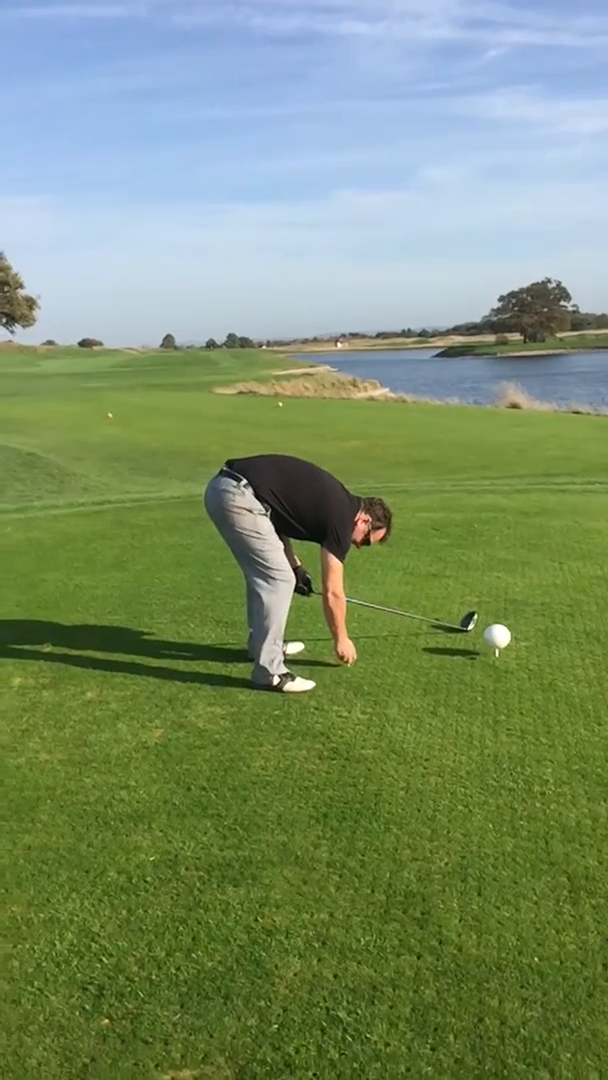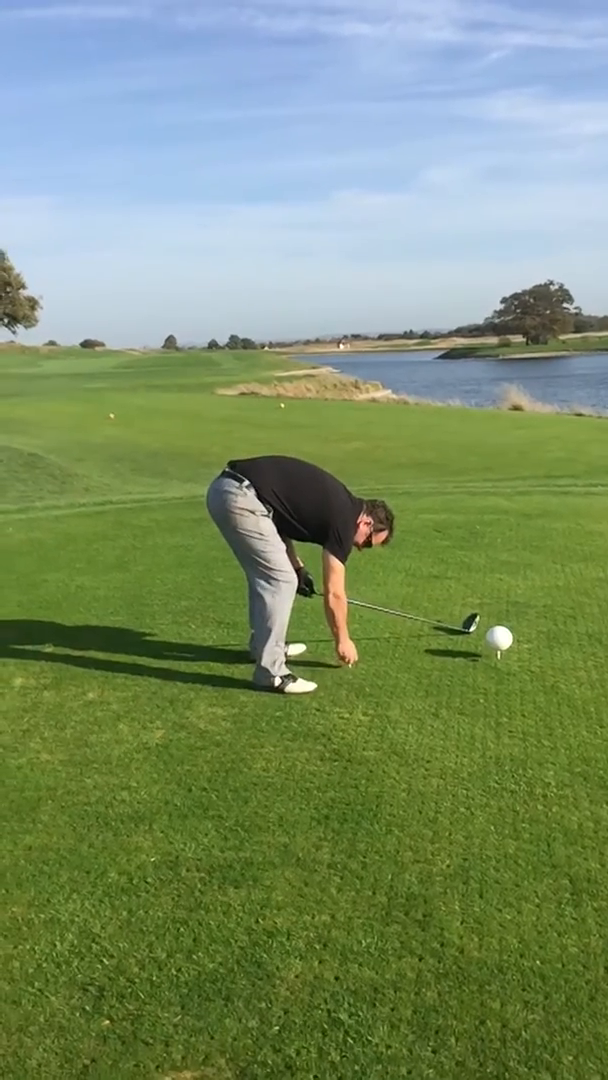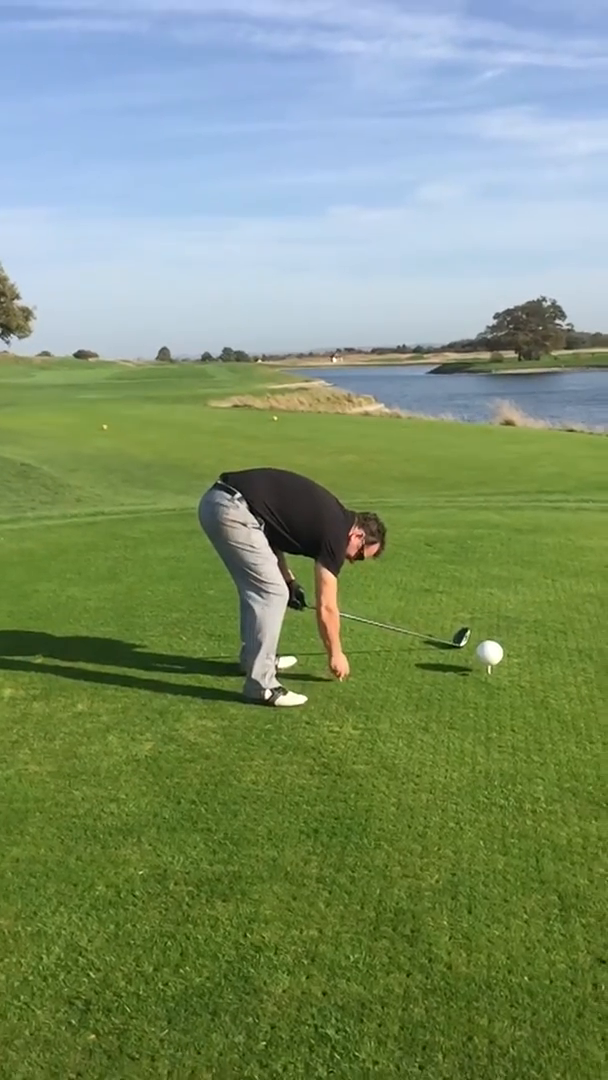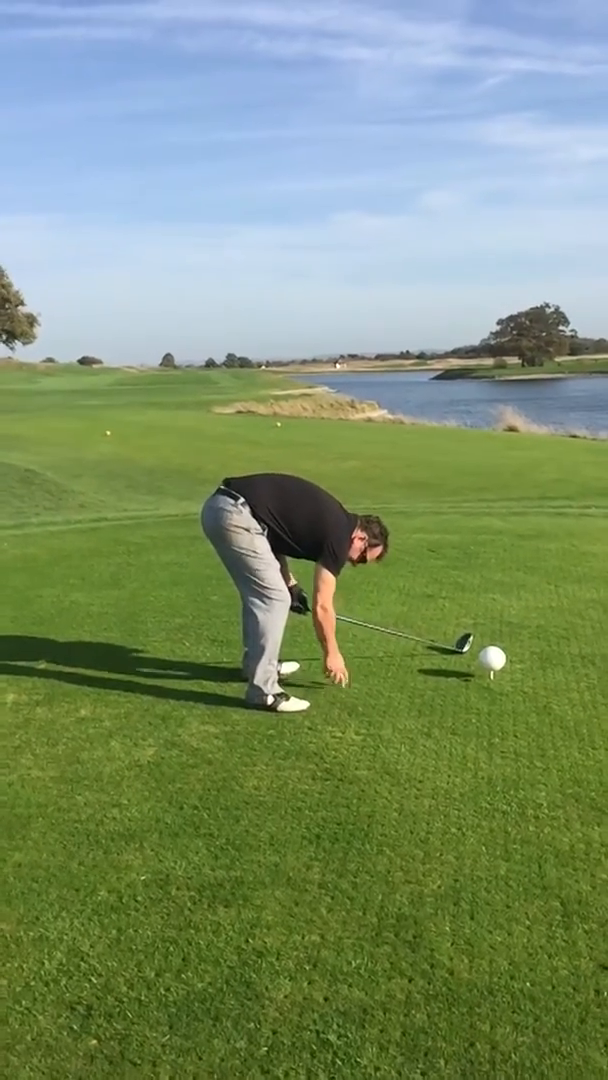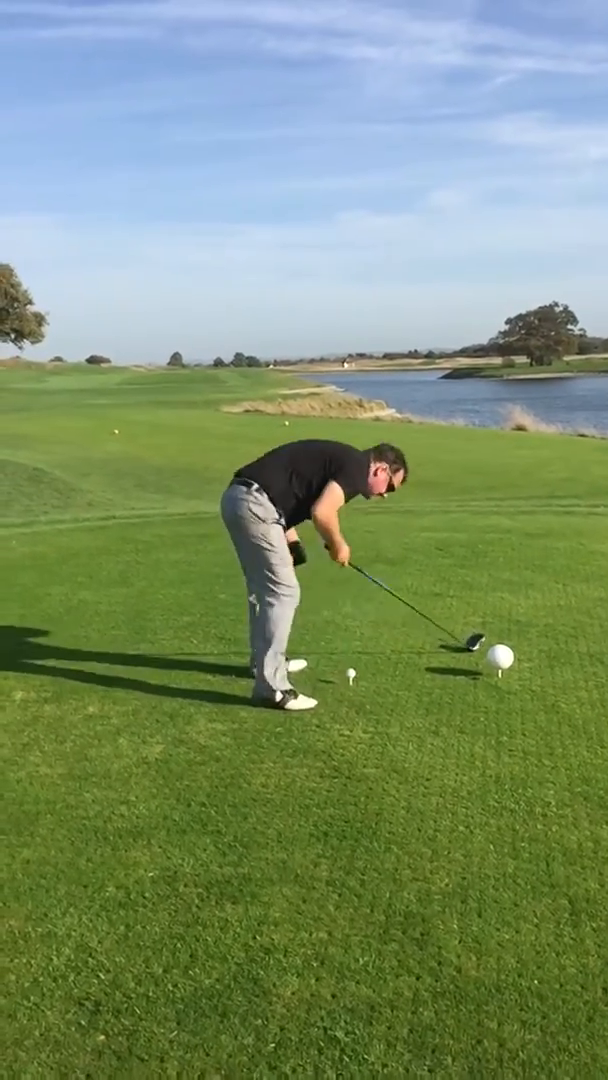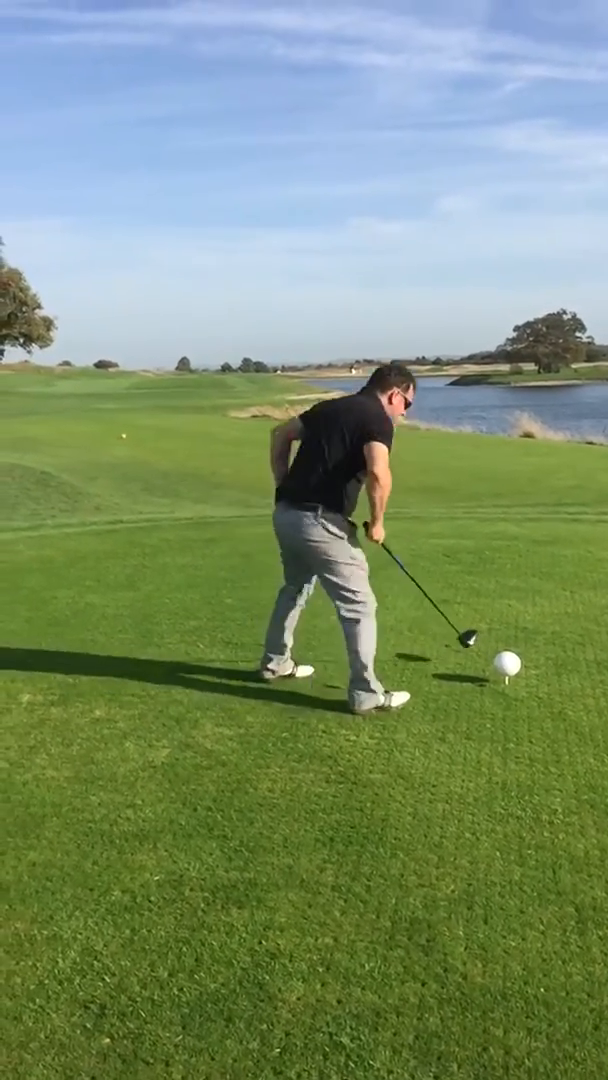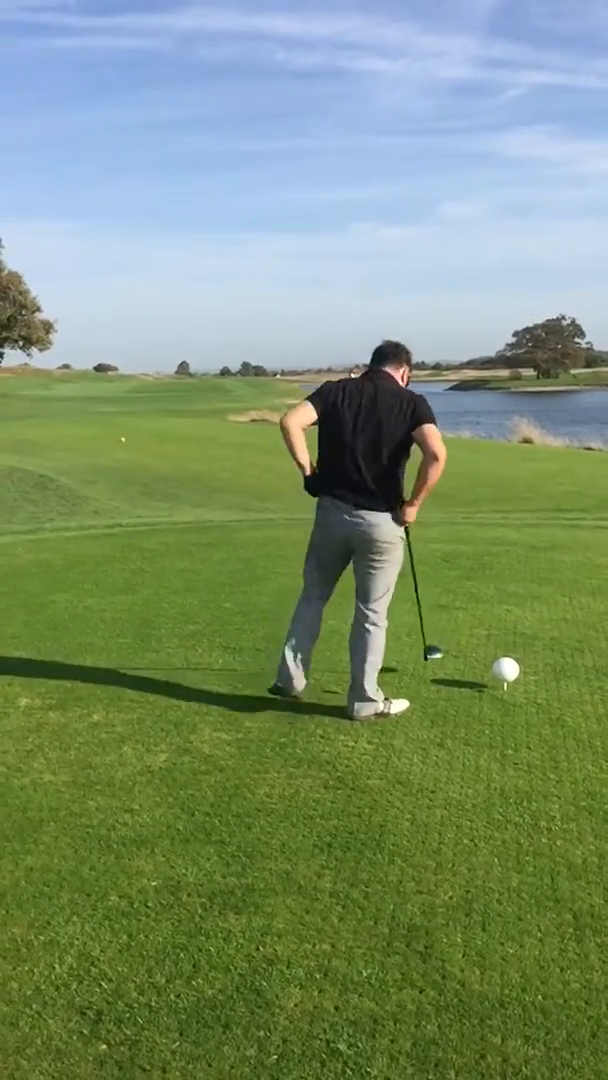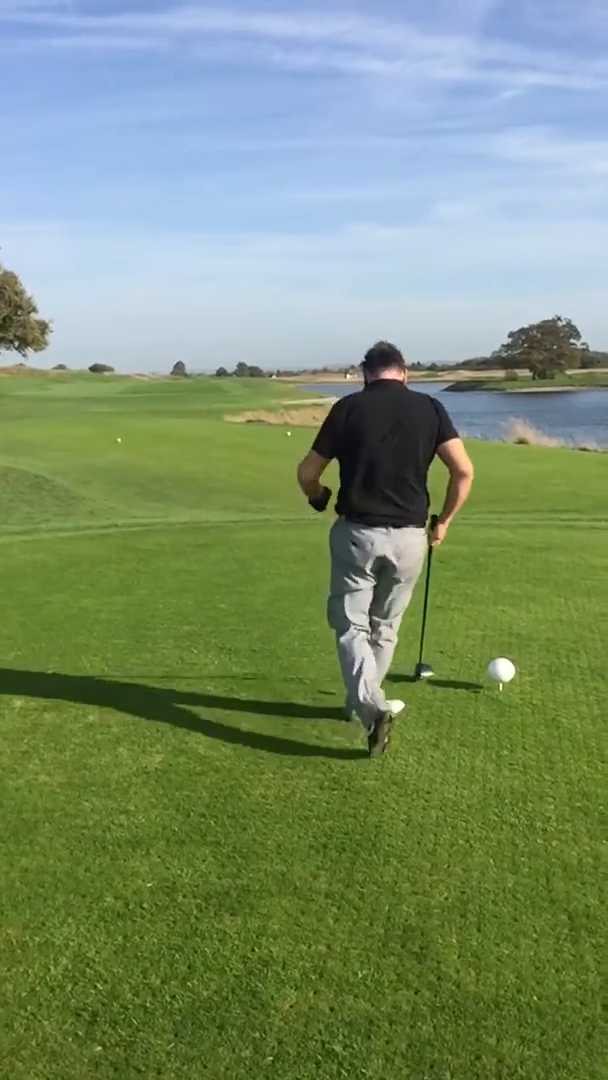
dt=0.3s
person 1, frame 1
left shoulder: (334, 501)
right shoulder: (340, 517)
right elbow: (333, 592)
left wrist: (295, 566)
right wrist: (342, 639)
left hip: (221, 487)
right hip: (238, 497)
left knee: (263, 572)
right knee: (279, 580)
left ankle: (262, 643)
right ankle: (269, 671)
person 1, frame 2
left shoulder: (336, 503)
right shoulder: (343, 519)
right elbow: (334, 594)
left wrist: (297, 567)
right wrist: (343, 640)
left hip: (224, 488)
right hip: (240, 497)
left knee: (265, 573)
right knee: (281, 581)
left ankle: (264, 644)
right ankle: (270, 672)
person 1, frame 3
left shoulder: (329, 516)
right shoulder: (334, 532)
right elbow: (326, 607)
left wrist: (288, 580)
right wrist: (336, 654)
left hip: (216, 500)
right hip: (231, 510)
left knee: (256, 586)
right knee: (272, 593)
left ankle: (254, 656)
right ankle: (260, 685)
person 1, frame 4
left shoulder: (332, 518)
right shoulder: (337, 534)
right elbow: (322, 608)
left wrist: (290, 585)
right wrist: (332, 655)
left hip: (219, 506)
right hip: (235, 514)
left knee: (259, 591)
right knee: (273, 599)
left ankle: (257, 662)
right ankle: (263, 690)
person 1, frame 5
left shoulder: (334, 456)
right shoulder: (355, 466)
right elbow: (322, 511)
left wrist: (289, 540)
right wrist: (339, 546)
left hip: (239, 497)
right hip: (255, 505)
left knee: (266, 586)
right knee: (283, 592)
left ankle: (265, 660)
right ankle: (270, 685)
person 1, frame 6
left shoulder: (328, 407)
right shoulder: (376, 418)
left elbow: (279, 433)
right elbow: (378, 473)
left wrist: (282, 482)
right wrist: (377, 521)
left hip: (286, 514)
right hip: (321, 520)
left knee: (296, 588)
right knee: (359, 604)
left ankle: (275, 661)
right ankle: (366, 692)
person 1, frame 7
left shoulder: (334, 391)
right shoulder: (412, 402)
left elbow: (290, 423)
right elbow: (436, 454)
left wrist: (308, 472)
right wrist: (413, 503)
left hip: (333, 512)
right hip: (381, 519)
left knee: (313, 595)
right knee: (372, 615)
left ankle: (290, 677)
right ankle: (365, 700)
person 1, frame 8
left shoulder: (348, 407)
right shoulder: (430, 408)
left elbow: (307, 472)
right elbow: (463, 471)
left wrist: (318, 496)
right wrist: (444, 520)
left hip: (356, 533)
right hip: (408, 536)
left knee: (350, 627)
right knee: (385, 626)
left ankle: (368, 706)
right ankle: (370, 705)
